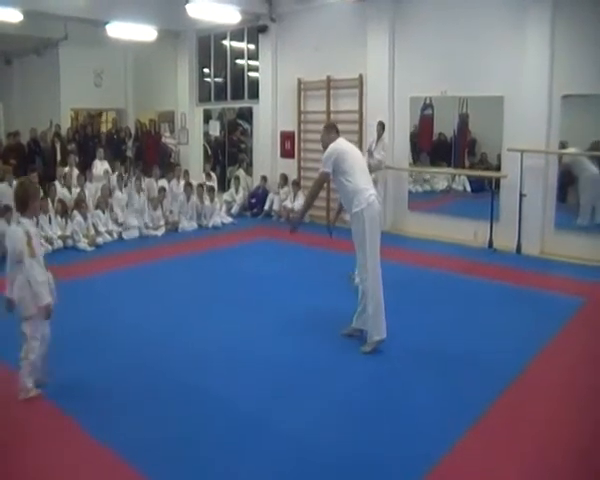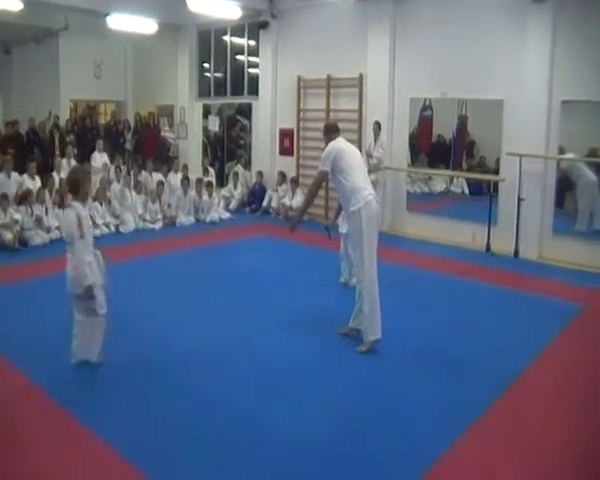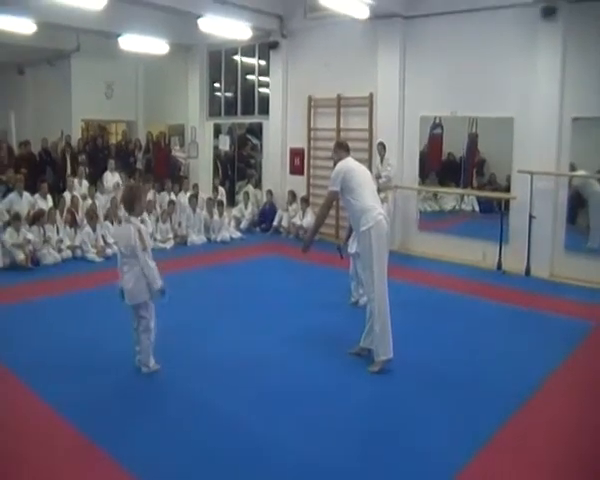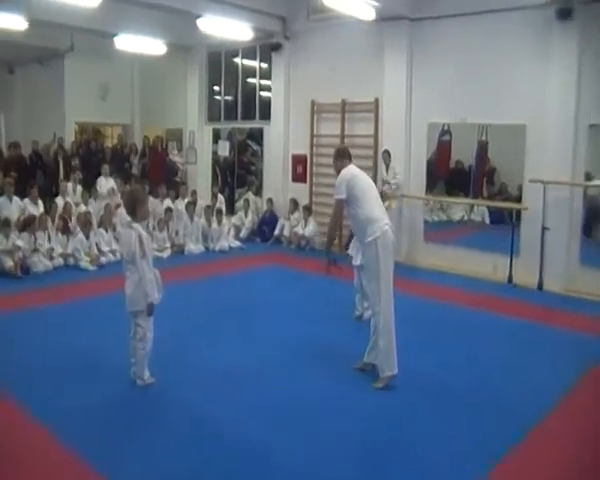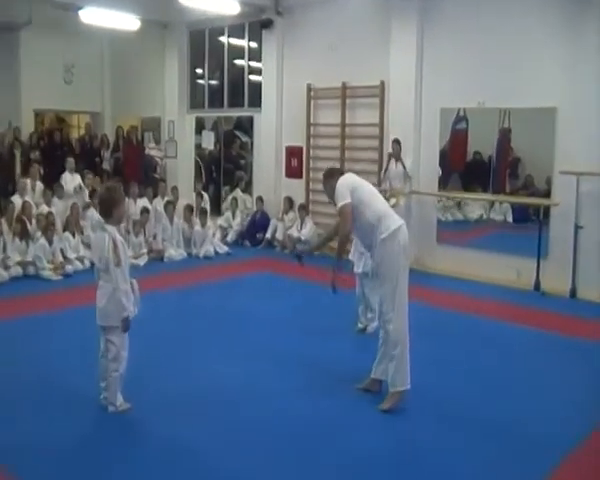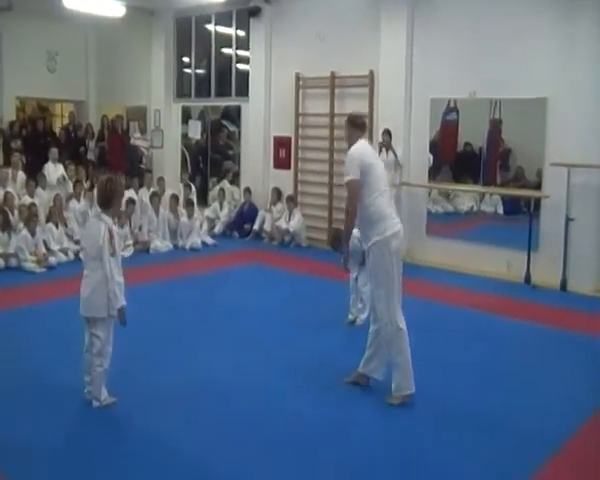
dt=0.5s
person 1, frame 1
left shoulder: (333, 149)
right shoulder: (347, 148)
left elbow: (317, 186)
left wrist: (300, 215)
right wrist: (336, 216)
left hip: (364, 209)
right hip: (365, 207)
left knee: (370, 270)
right knee: (364, 270)
left ankle: (375, 333)
right ankle: (361, 324)
person 1, frame 2
left shoulder: (332, 148)
right shoulder: (349, 147)
left elbow: (316, 185)
left wrist: (299, 214)
left hip: (361, 209)
right hip: (364, 207)
left knee: (366, 270)
right knee: (360, 269)
left ankle: (371, 333)
right ankle: (357, 324)
person 1, frame 3
left shoulder: (341, 168)
right shoulder: (359, 168)
left elbow: (326, 206)
left wrist: (310, 236)
left hip: (371, 228)
right hip: (374, 226)
left knee: (376, 289)
right knee: (371, 289)
left ankle: (382, 353)
right ankle: (368, 344)
person 1, frame 4
left shoulder: (344, 176)
right shoulder: (358, 175)
left elbow: (336, 218)
left wrist: (328, 251)
left hip: (376, 239)
right hip: (377, 237)
left knee: (381, 304)
right knee: (375, 302)
left ankle: (387, 369)
right ankle: (372, 359)
person 1, frame 5
left shoulder: (342, 183)
left elbow: (346, 229)
right elbow: (339, 229)
left wrist: (337, 265)
right wrist: (311, 248)
left hip: (390, 239)
right hip: (388, 240)
left knee: (393, 313)
right knee: (385, 312)
person 1, frame 6
left shoulder: (354, 153)
right shoulder: (370, 152)
left elbow: (352, 204)
left wrist: (344, 245)
right wrist: (364, 245)
left hip: (382, 237)
right hip: (385, 234)
left knee: (389, 314)
right knee: (379, 311)
person 2, frame 1
left shoulder: (14, 228)
right shoulder: (28, 232)
left elbow: (11, 264)
right elbow: (34, 270)
left wrist: (10, 293)
right wrist: (45, 301)
left hip: (21, 291)
right hip: (31, 294)
left knee: (41, 334)
right knee: (34, 340)
left ankle: (34, 375)
right ankle: (26, 387)
person 2, frame 2
left shoulder: (69, 211)
right shoulder: (80, 214)
right elbow: (83, 251)
right wrist: (90, 280)
left hip: (74, 269)
right hip: (84, 272)
left knee: (81, 314)
right knee: (99, 311)
left ankle: (80, 354)
right ankle: (92, 353)
person 2, frame 3
left shoulder: (121, 228)
right shoulder: (138, 230)
left elbow: (120, 259)
right elbow: (146, 261)
left wrist: (122, 283)
right wrist: (158, 284)
left hip: (129, 282)
right hip: (141, 282)
left knee: (139, 323)
right knee: (147, 324)
left ankle: (141, 359)
right ankle: (147, 363)
person 2, frame 4
left shoulder: (126, 231)
right shoulder: (140, 235)
right elbow: (145, 270)
right wrist: (151, 297)
left hip: (132, 289)
right hip: (142, 291)
left knee: (137, 332)
right knee: (145, 334)
left ankle: (136, 370)
right ankle: (141, 375)
person 2, frame 5
left shoulder: (99, 236)
right shoulder: (114, 240)
right elbow: (120, 280)
right wrist: (125, 312)
left hip: (104, 301)
right hip: (116, 304)
left knee: (107, 352)
right knee: (117, 353)
left ankle: (106, 395)
right ankle: (113, 401)
person 2, frame 6
left shoulder: (91, 223)
right shoulder: (108, 229)
right elbow: (112, 270)
right wrist: (120, 303)
left hip: (89, 293)
right hip: (102, 296)
left knee: (91, 344)
right knee: (101, 347)
left ankle: (91, 388)
right ankle: (98, 395)
